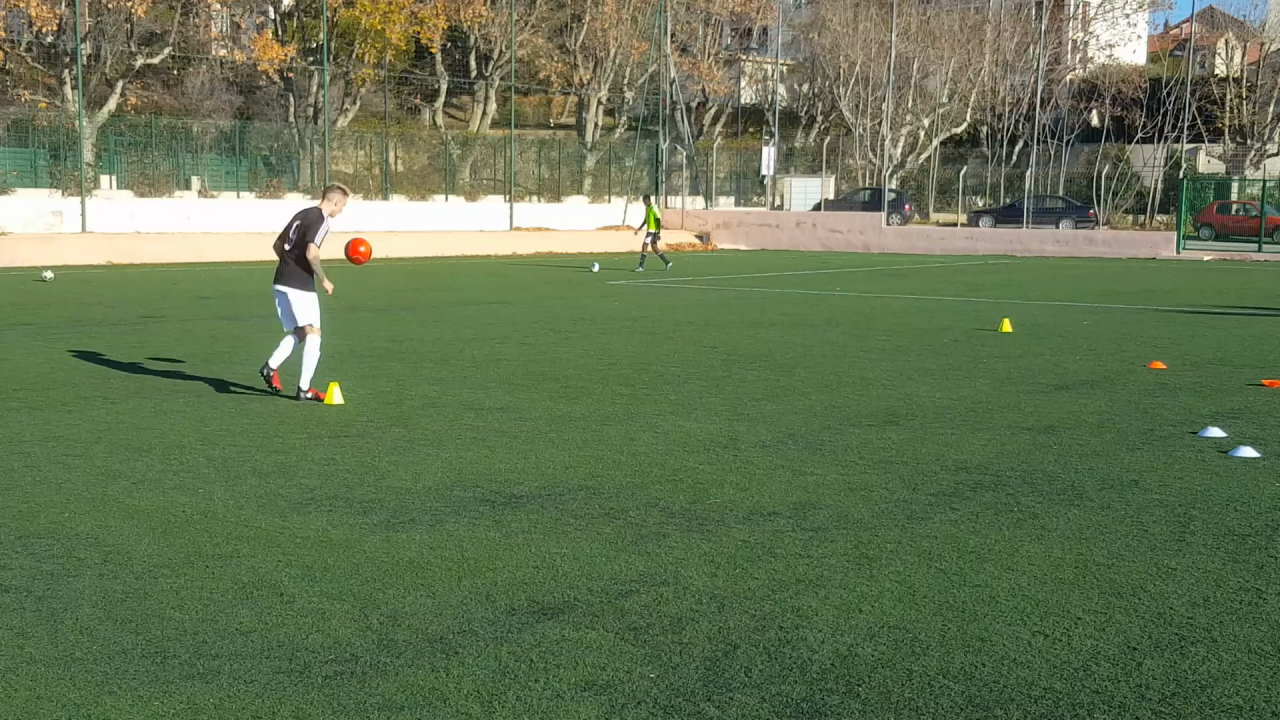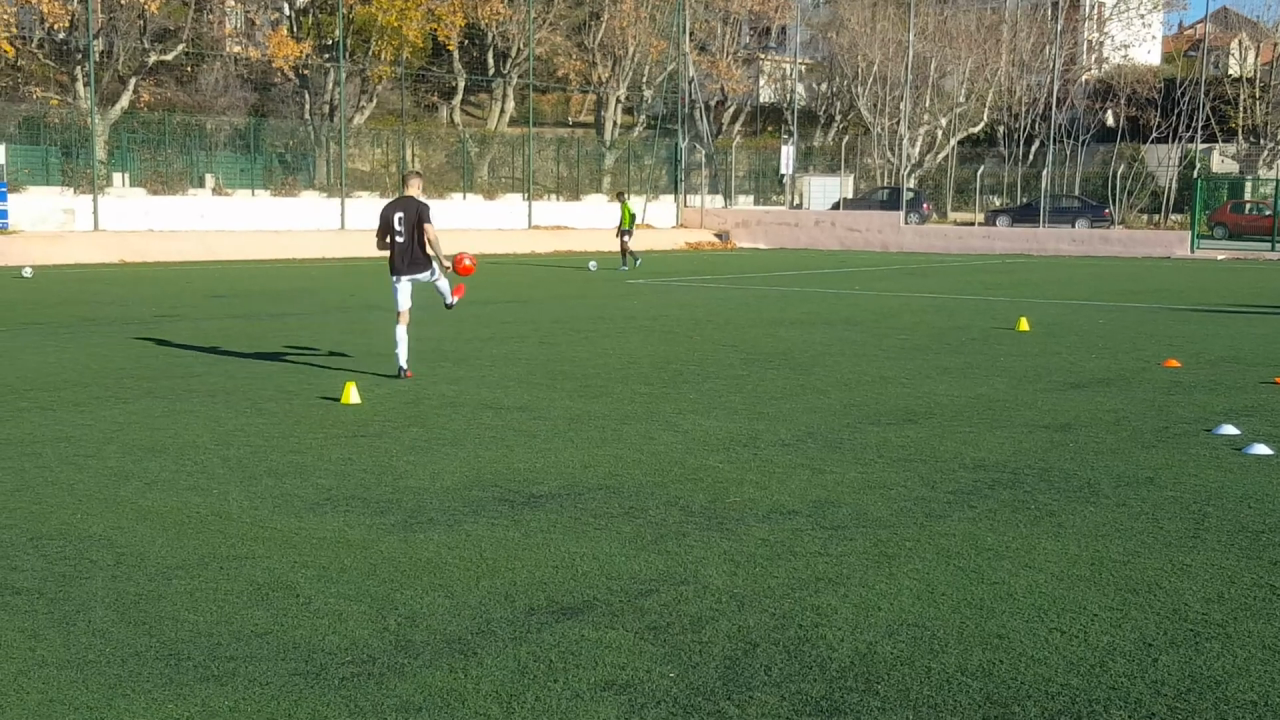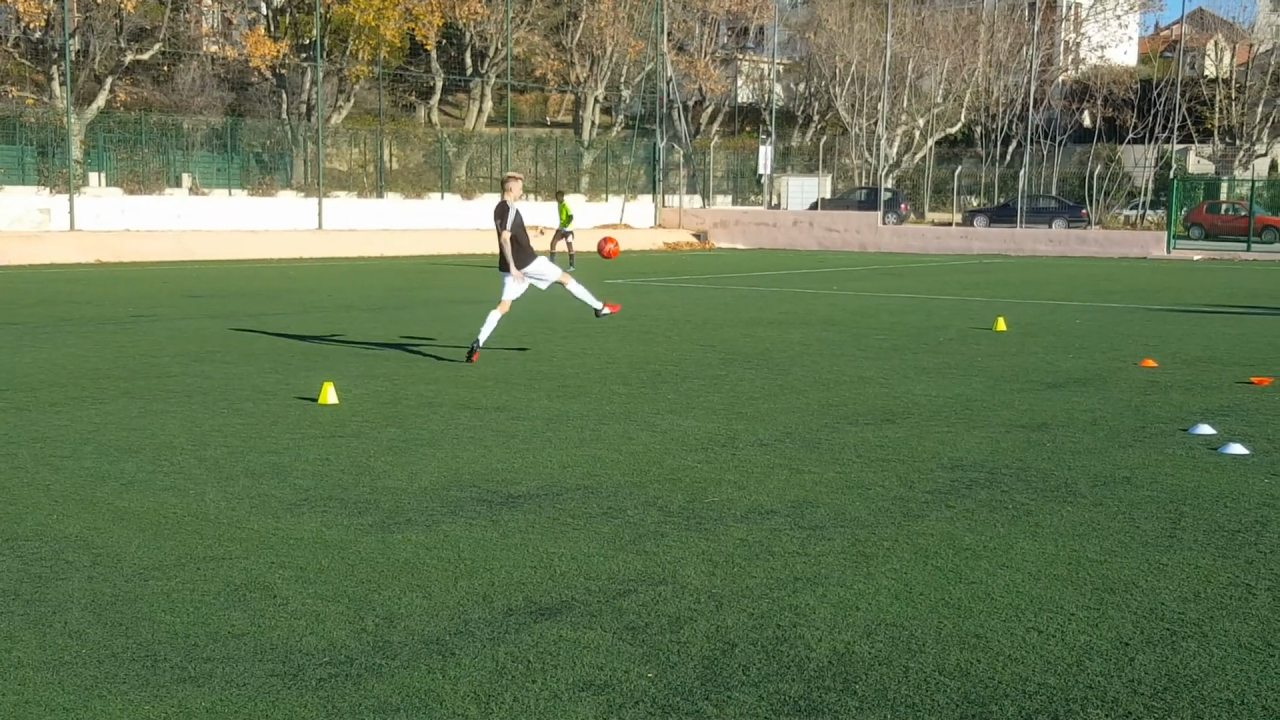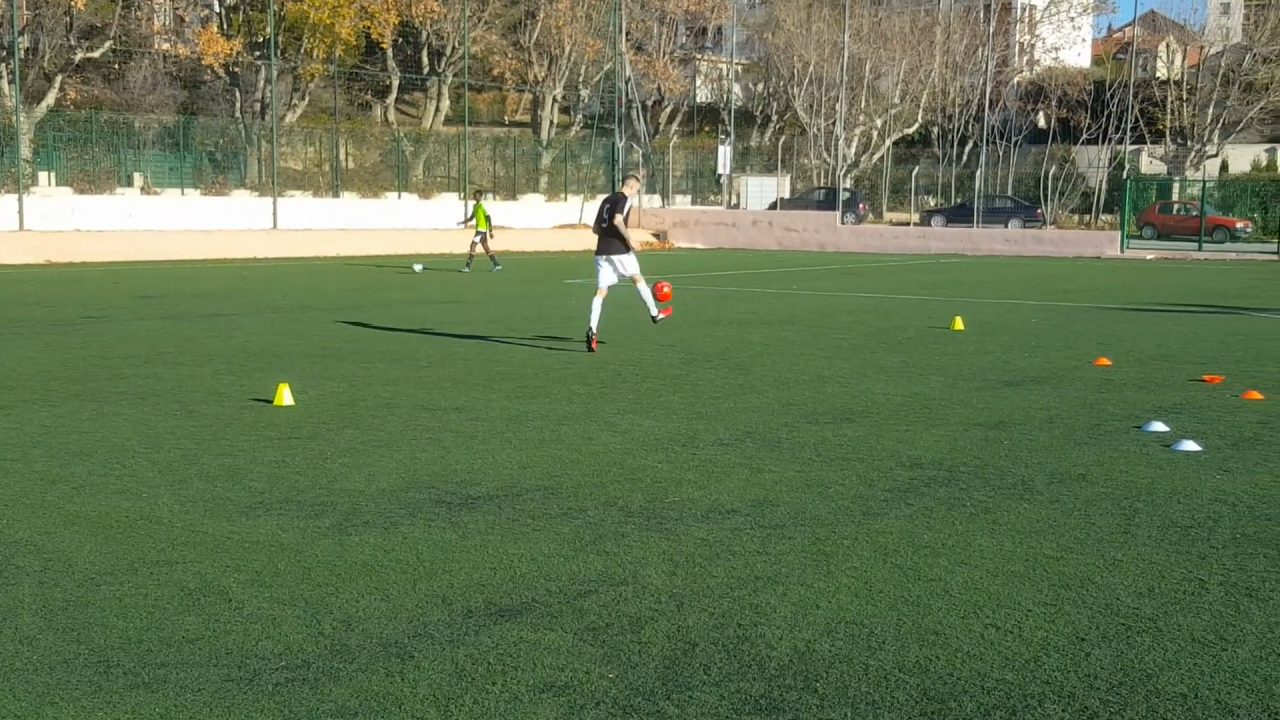
dt=0.7s
person 1, frame 1
left shoulder: (302, 215)
right shoulder: (322, 221)
left elbow: (277, 245)
right elbow: (311, 254)
right wrist: (324, 280)
left hip: (282, 282)
right hip: (299, 283)
left knee: (298, 333)
right knee: (313, 333)
left ankle: (272, 367)
right ankle: (304, 388)
person 1, frame 2
left shoulder: (387, 209)
right shoulder: (421, 206)
left elbow: (380, 244)
right elbow: (430, 233)
right wrist: (443, 260)
left hip: (398, 271)
right hip: (420, 267)
left knee: (402, 319)
right knee: (439, 268)
left ankle: (402, 366)
right ankle: (449, 299)
person 1, frame 3
left shoulder: (499, 208)
right shoulder: (509, 209)
right elbow: (505, 239)
right wrist: (513, 267)
left hip: (509, 267)
right hip: (528, 262)
left knee: (503, 307)
right knee: (566, 278)
left ankle: (478, 343)
right ankle: (600, 307)
person 1, frame 4
left shoulder: (606, 200)
right shoulder: (624, 200)
left elbow: (595, 228)
right elbow: (617, 220)
right wrist: (629, 239)
left hip: (602, 251)
right hip: (619, 251)
left knee: (601, 292)
right knee: (638, 278)
left ankle: (592, 329)
right ankle: (654, 313)
